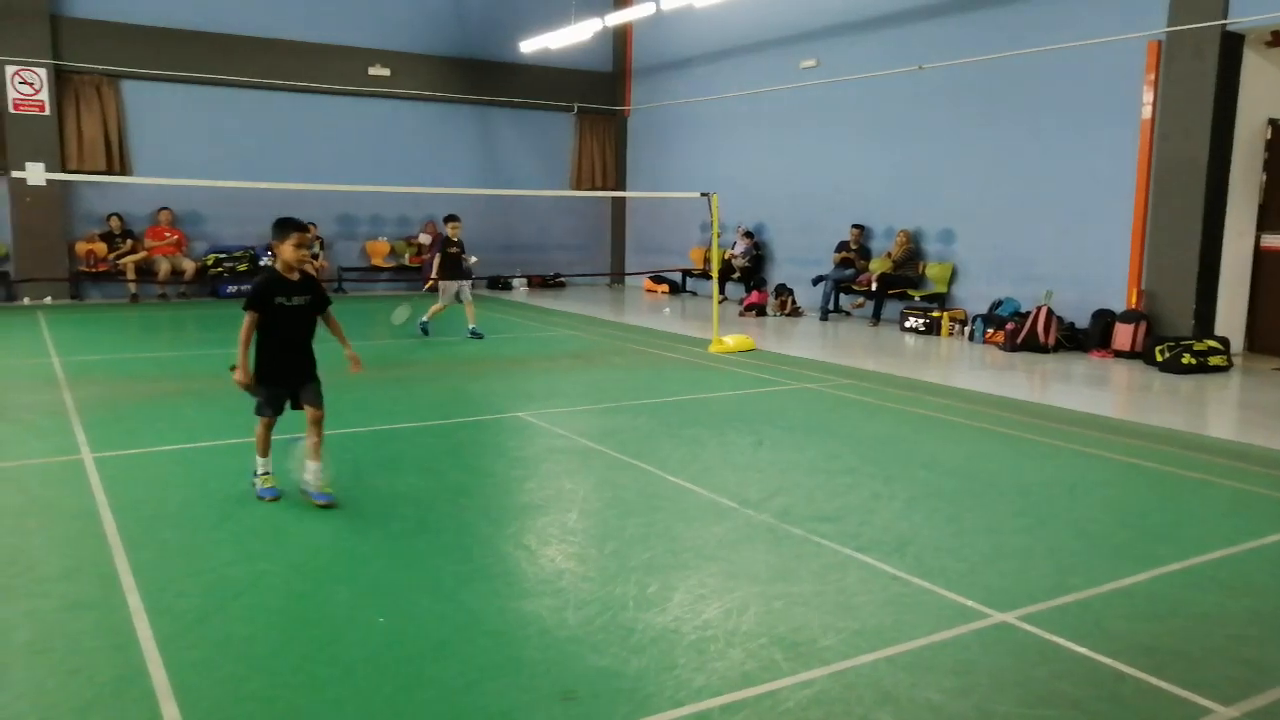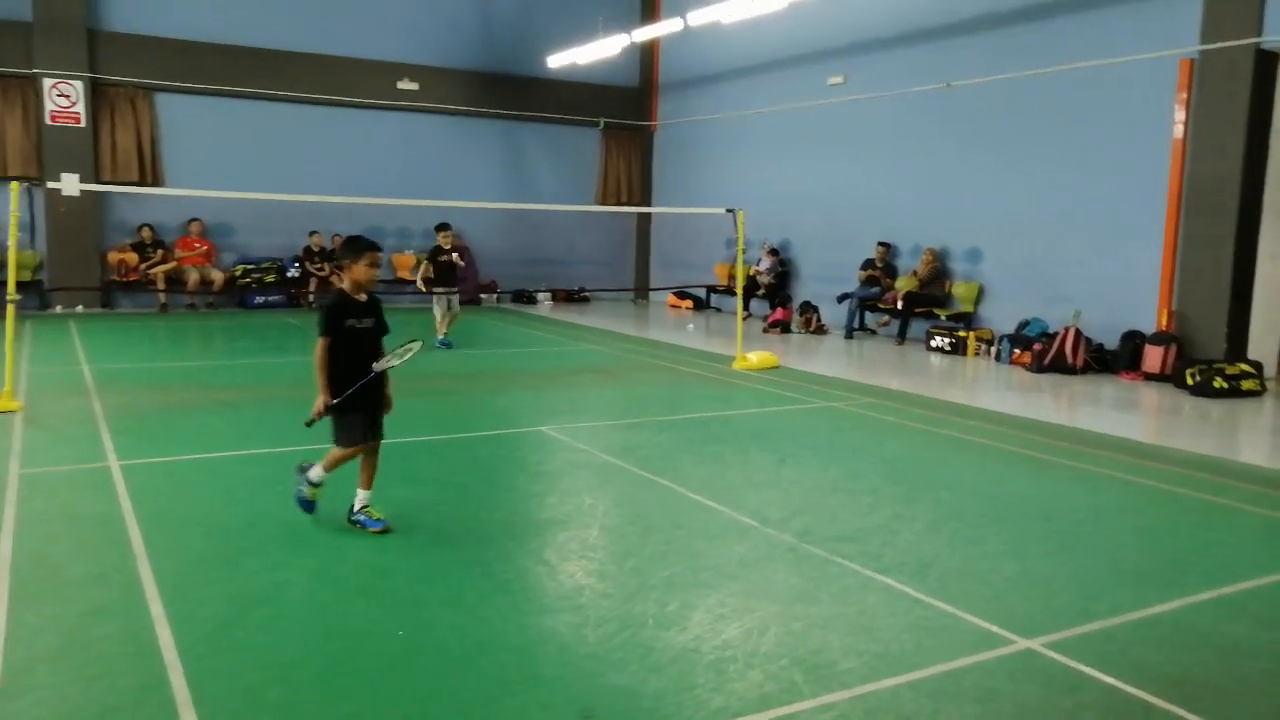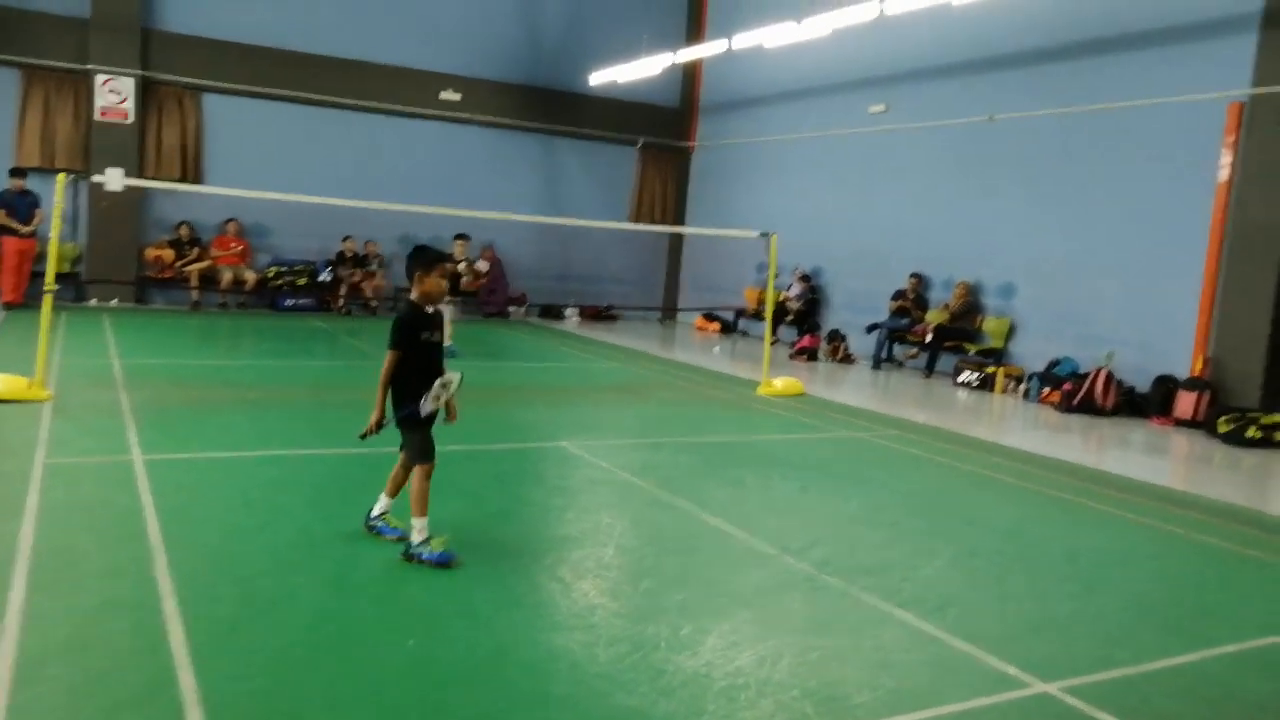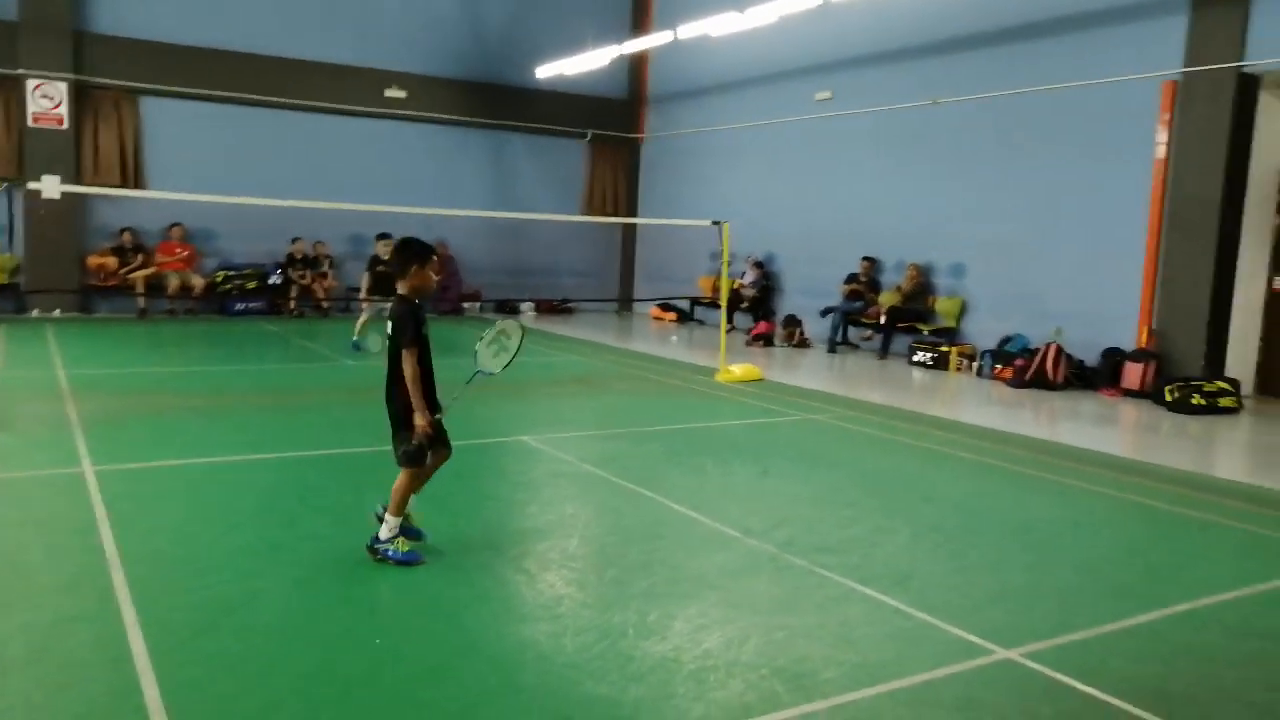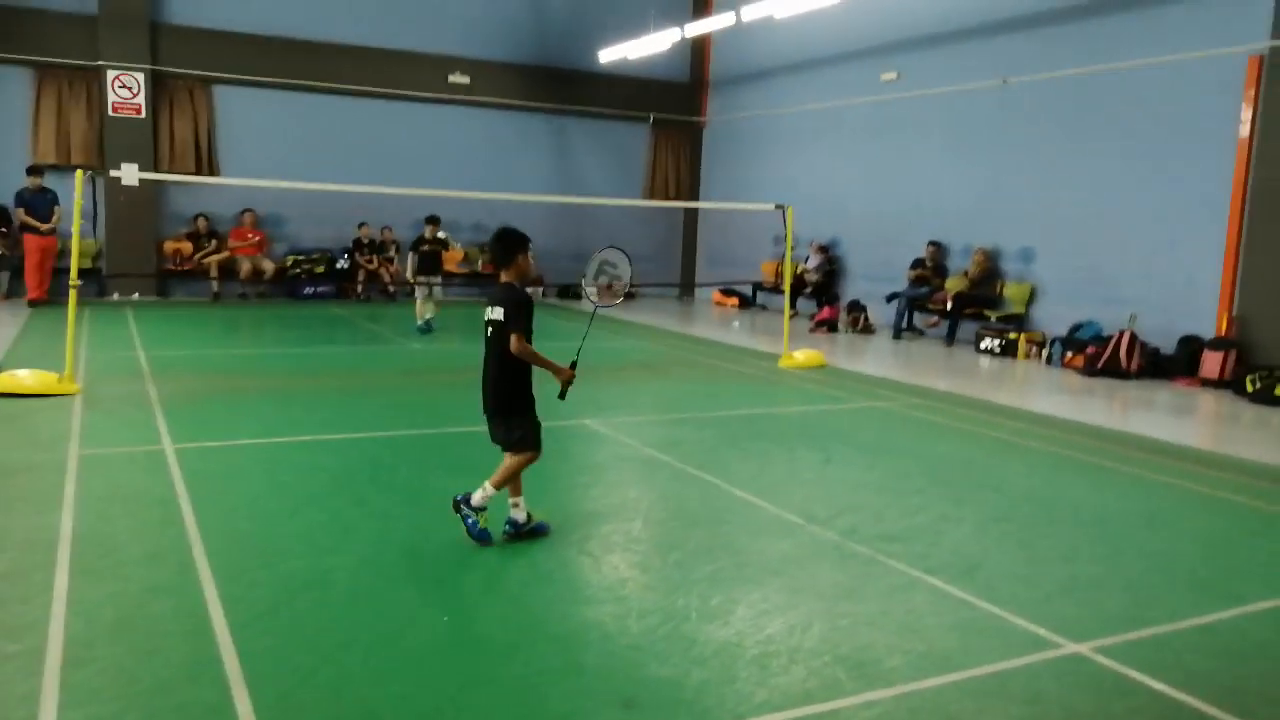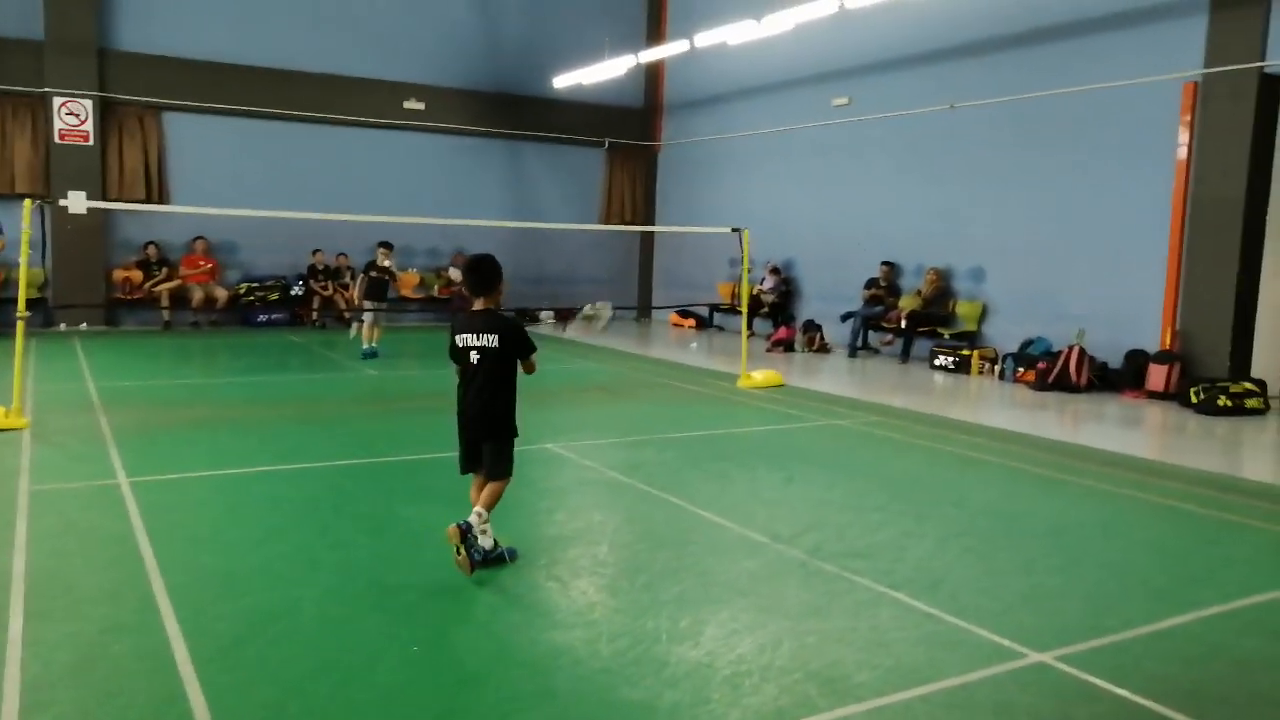
dt=0.3s
person 1, frame 1
left shoulder: (311, 283)
right shoulder: (264, 284)
left elbow: (326, 316)
right elbow: (248, 324)
left wrist: (347, 347)
right wrist: (242, 366)
left hip: (304, 365)
right hip: (272, 367)
left knee: (316, 415)
right knee: (268, 421)
left ankle: (313, 479)
right ankle: (263, 473)
person 1, frame 2
left shoulder: (374, 304)
right shoulder: (335, 306)
right elbow: (322, 350)
left wrist: (386, 387)
right wrist: (322, 393)
left hip: (368, 389)
right hip: (342, 392)
left knee: (372, 445)
right knee: (352, 446)
left ankle: (361, 507)
right ankle: (313, 475)
person 1, frame 3
left shoulder: (436, 315)
right shoulder: (407, 318)
right elbow: (390, 364)
left wrist: (447, 399)
right wrist: (379, 408)
left hip: (425, 404)
right hip: (408, 407)
left knee: (409, 461)
right knee: (423, 465)
left ankle: (378, 515)
right ankle: (419, 541)
person 1, frame 4
left shoulder: (406, 308)
right shoulder: (408, 312)
right elbow: (409, 364)
left wrist: (428, 404)
right wrist: (419, 410)
left hip: (423, 402)
right hip: (410, 405)
left knee: (441, 452)
right knee: (413, 466)
left ankle: (394, 513)
right ankle: (385, 539)
person 1, frame 5
left shoulder: (495, 296)
right shoulder: (520, 299)
right elbow: (518, 347)
right wrist: (558, 370)
left hip: (493, 389)
right hip: (512, 391)
left knee: (514, 450)
right knee: (527, 450)
left ankle: (518, 517)
right ankle: (474, 501)
person 1, frame 6
left shoulder: (459, 324)
right shoulder: (509, 326)
left elbow: (460, 368)
right elbow: (529, 367)
left hip: (467, 413)
right hip: (496, 415)
left knee: (480, 477)
right knee: (498, 478)
left ankle: (485, 544)
right ankle: (470, 527)
